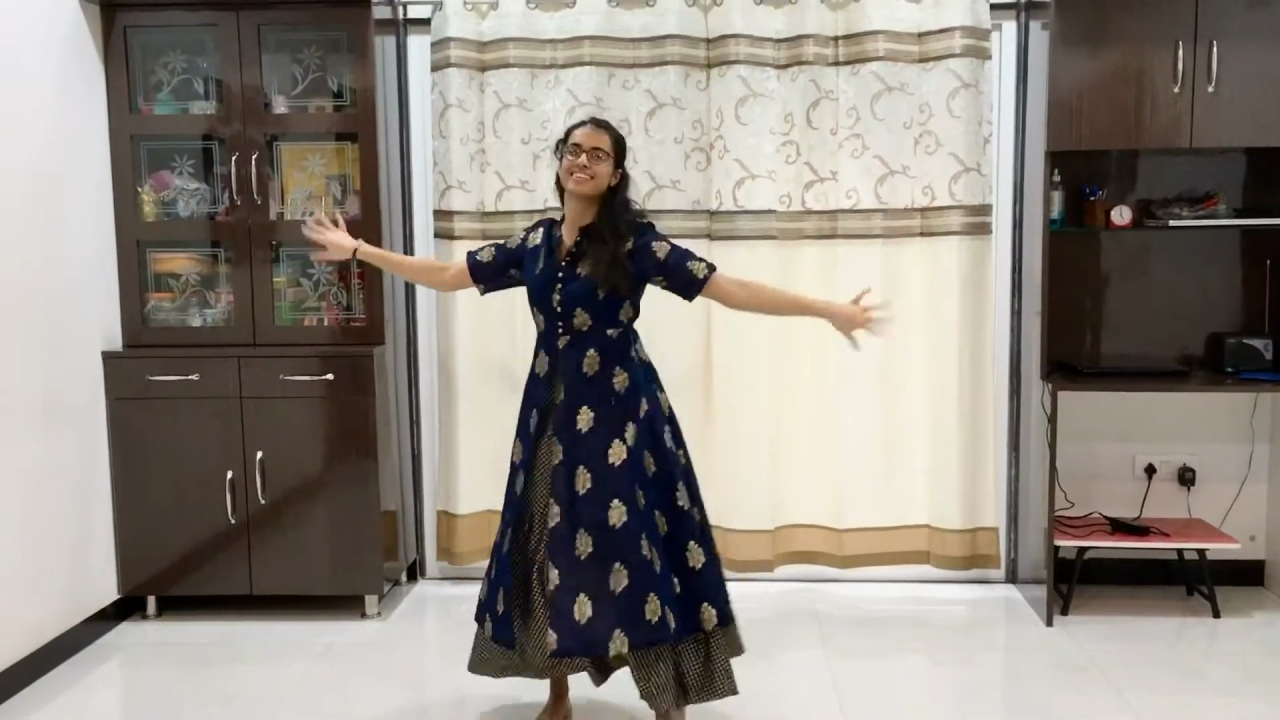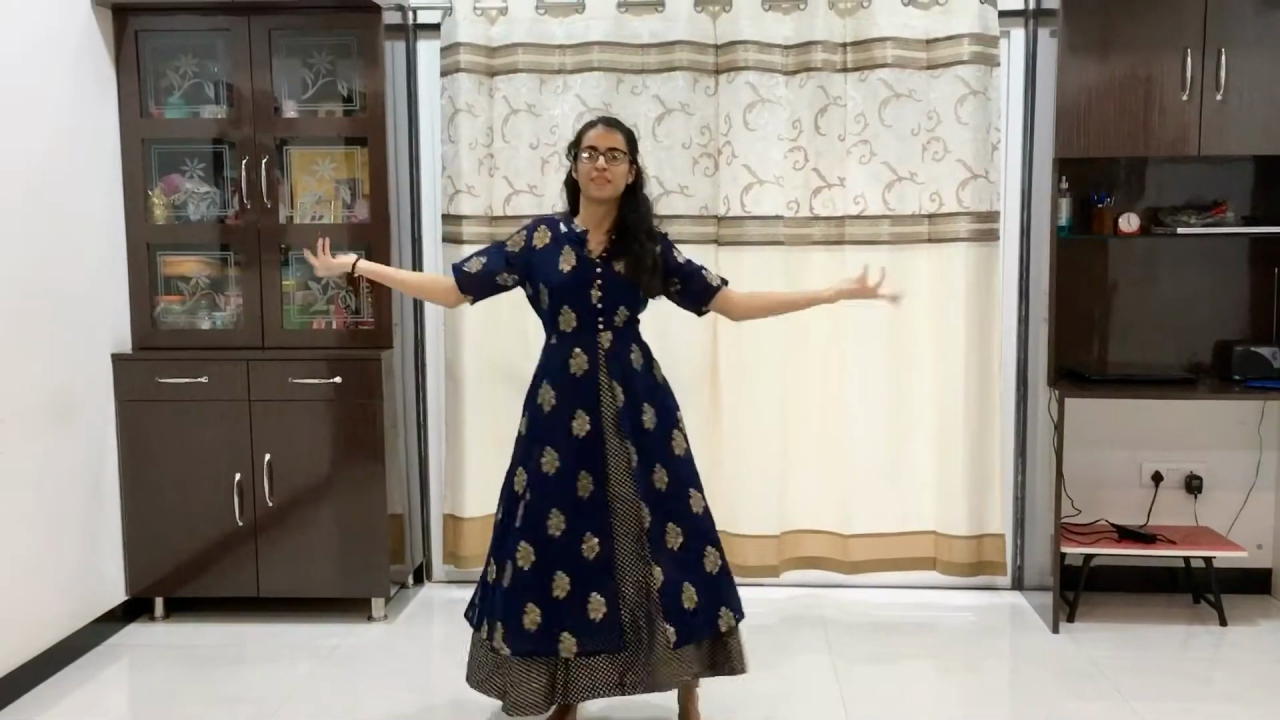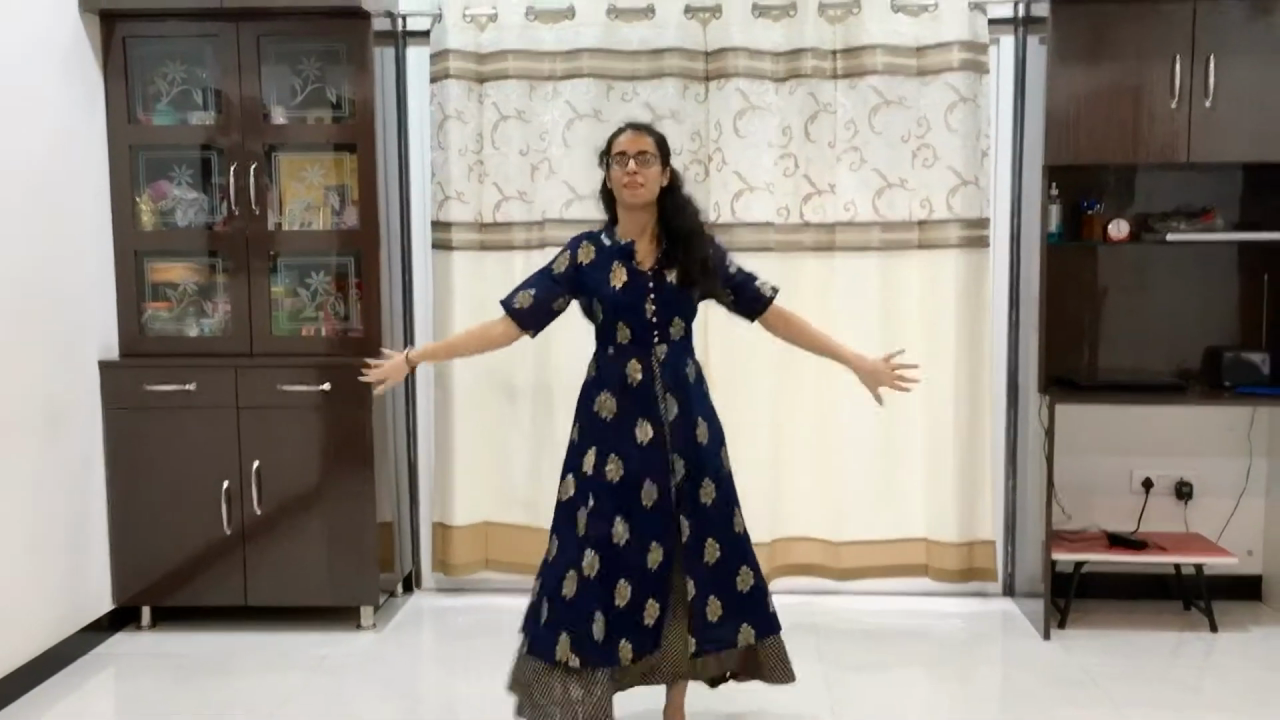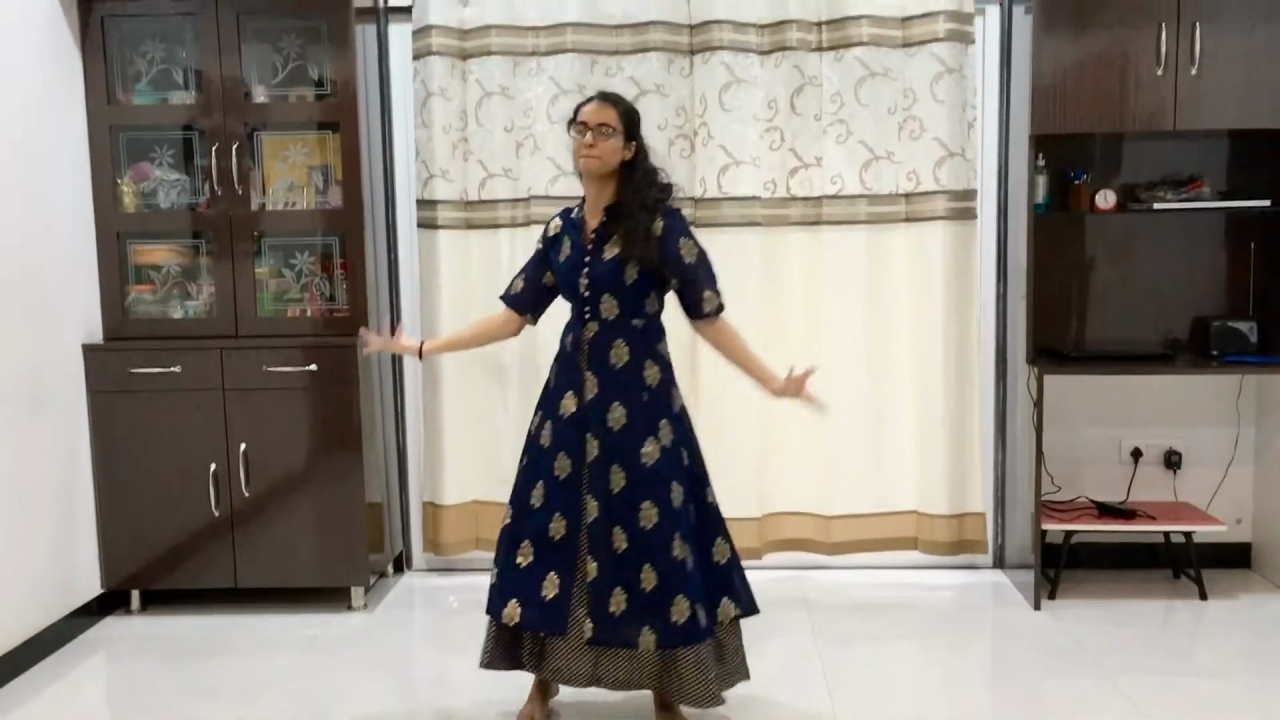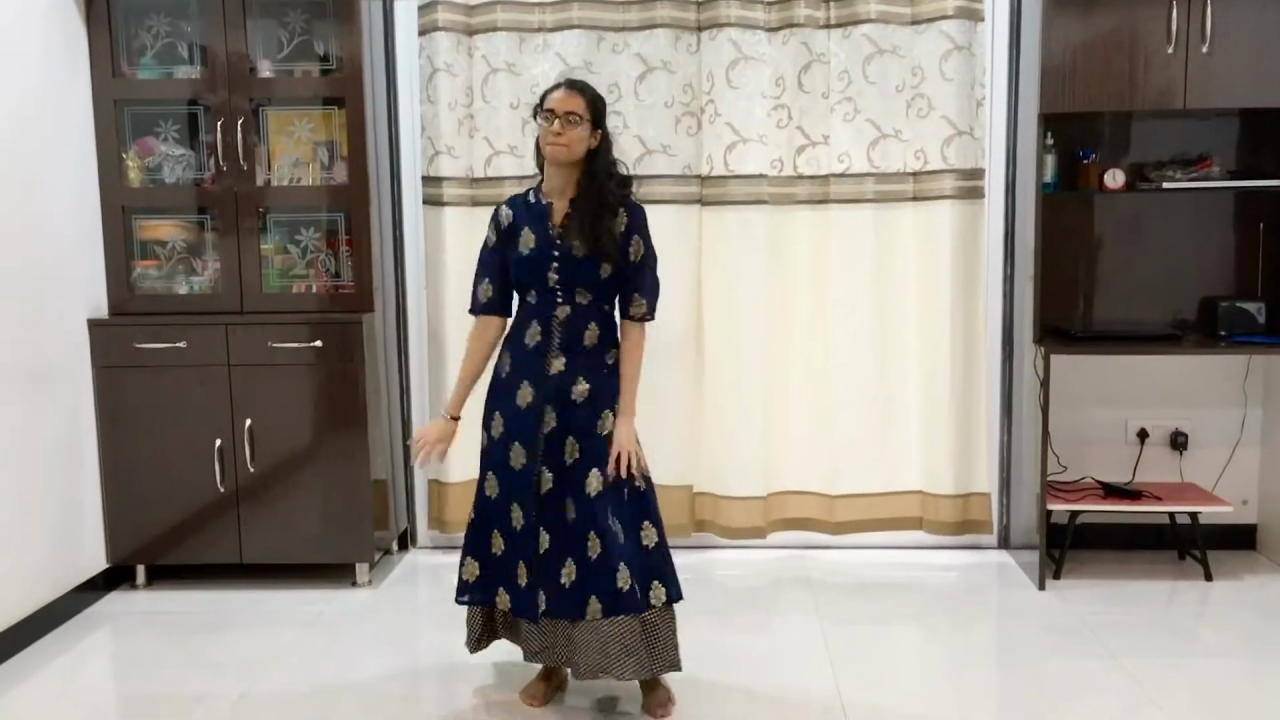
dt=0.5s
person 1, frame 1
left shoulder: (634, 241)
right shoulder: (536, 240)
left elbow: (727, 289)
right elbow: (448, 274)
left wrist: (828, 309)
right wrist: (357, 249)
left hip: (615, 409)
right hip: (548, 410)
left knee: (615, 554)
right knee: (542, 548)
person 1, frame 2
left shoulder: (651, 248)
right shoulder: (538, 240)
left elbow: (732, 303)
right elbow: (450, 289)
left wrist: (835, 293)
right wrist: (358, 266)
left hip: (639, 406)
right hip: (561, 406)
left knee: (669, 543)
right knee: (558, 543)
person 1, frame 3
left shoulder: (696, 249)
right shoulder: (585, 254)
left elbow: (767, 310)
right elbow: (509, 323)
left wrist: (858, 362)
right wrist: (419, 356)
left hip: (685, 418)
right hip: (612, 421)
left knee: (699, 556)
right knee: (602, 555)
person 1, frame 4
left shoulder: (658, 223)
right shoulder: (560, 227)
left elbow: (707, 315)
right elbow: (515, 312)
left wrist: (771, 381)
right wrist: (421, 346)
left hip: (639, 399)
right hip: (570, 396)
left knee: (649, 537)
right knee: (546, 533)
person 1, frame 5
left shoulder: (621, 214)
right shoulder: (511, 215)
left elbow: (635, 318)
right elbow: (488, 317)
left wrist: (625, 414)
right wrist: (452, 410)
left hip: (593, 385)
right hip: (522, 385)
left knee: (606, 529)
right knee: (521, 520)
right ankle: (551, 661)
